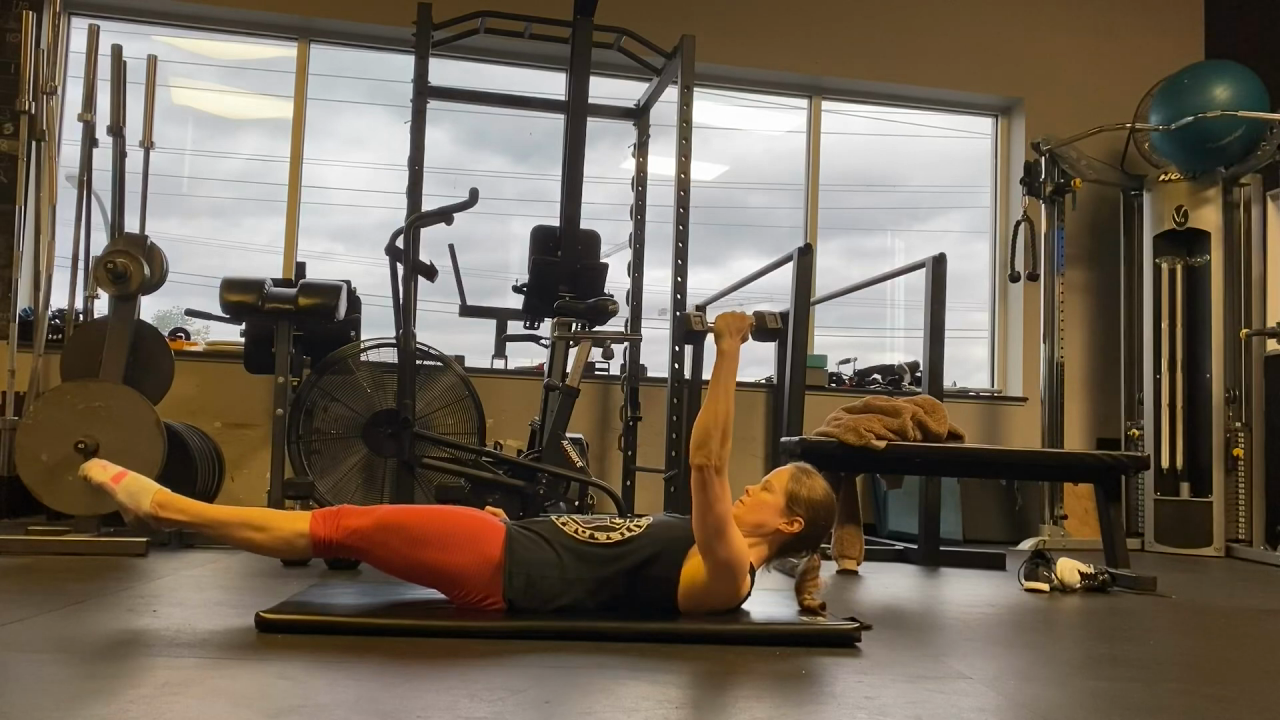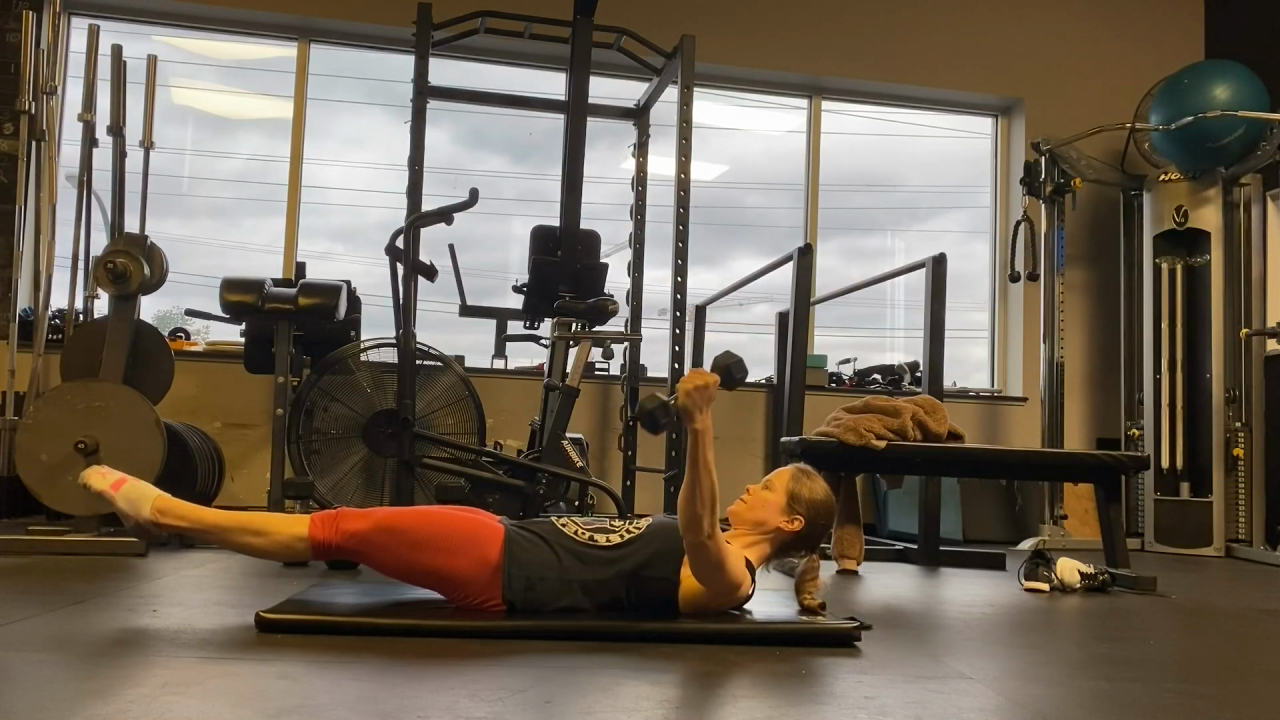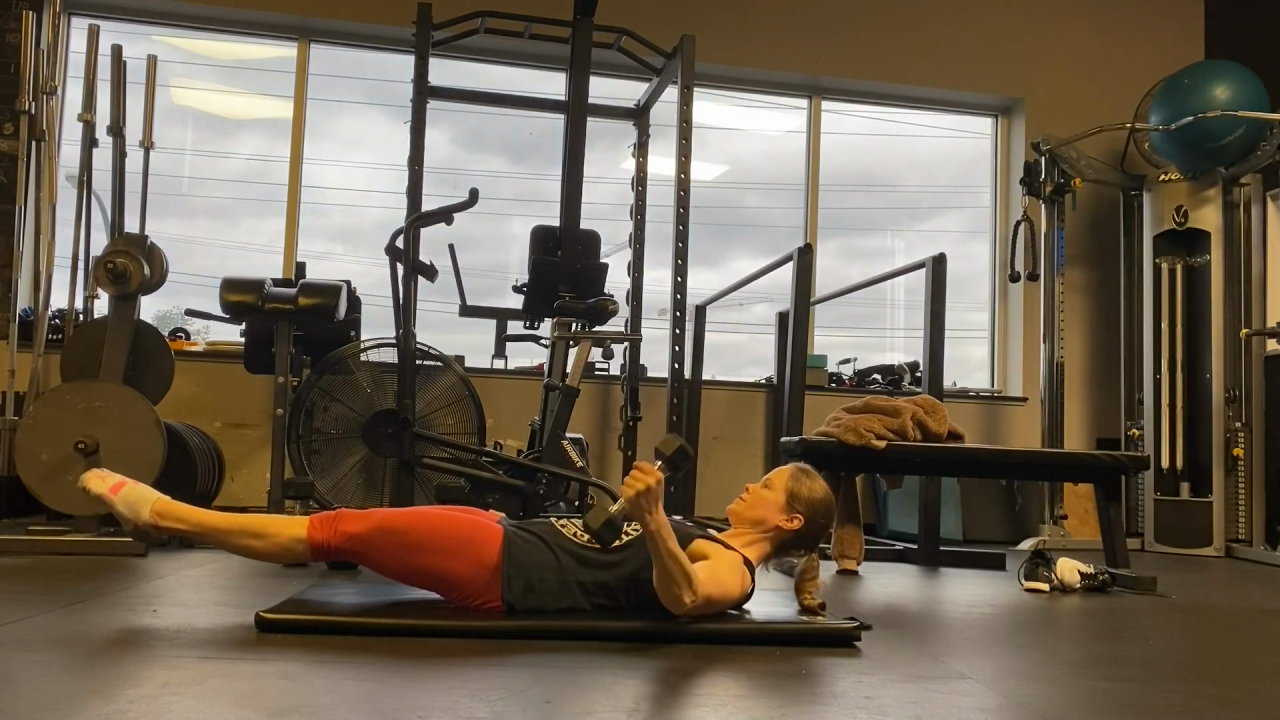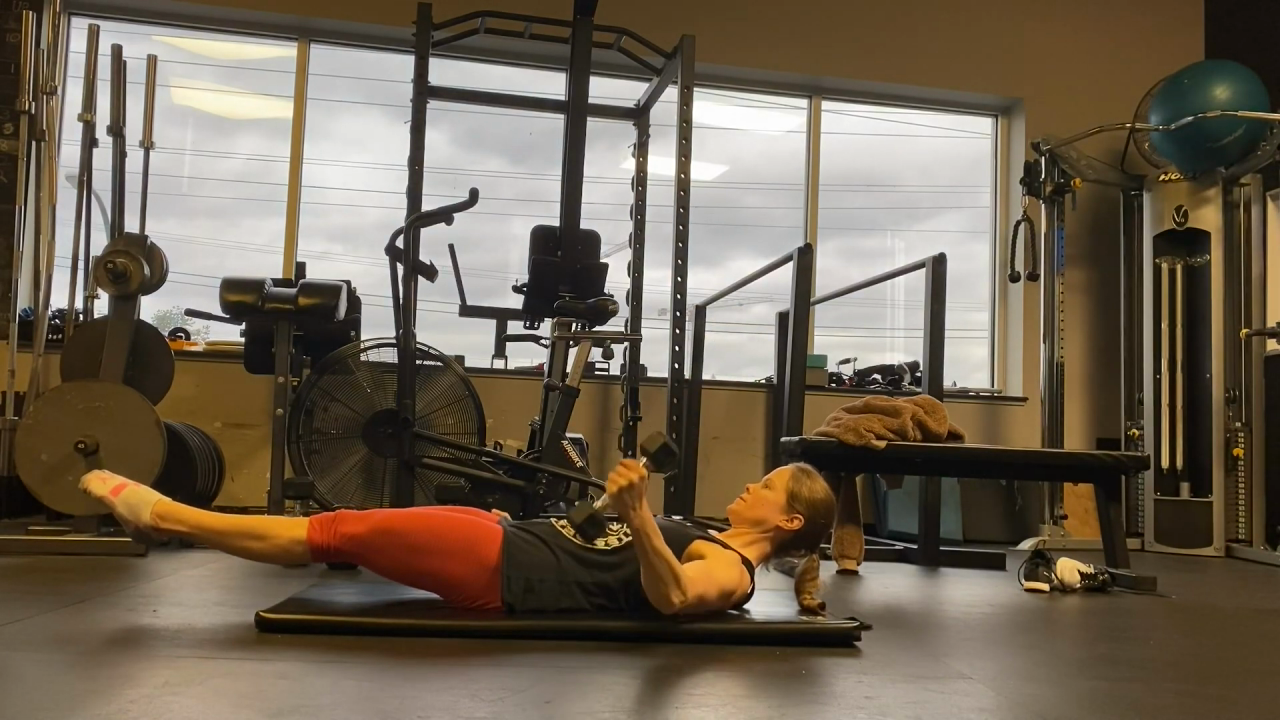
dt=0.7s
person 1, frame 1
left shoulder: (727, 573)
right shoulder: (707, 550)
left elbow: (707, 466)
left wrist: (727, 355)
right wrist: (516, 520)
left hip: (503, 571)
right hip: (511, 549)
left knee: (338, 527)
right knee: (341, 527)
left ankle: (163, 503)
right ankle: (165, 505)
person 1, frame 2
left shoulder: (728, 577)
right shoulder: (722, 550)
left elbow: (696, 528)
left wrist: (700, 425)
left hip: (503, 571)
right hip: (514, 539)
left knee: (340, 528)
right knee: (344, 529)
left ankle: (164, 510)
right ankle: (165, 510)
person 1, frame 3
left shoulder: (733, 573)
right shoulder: (716, 544)
left elbow: (680, 597)
left wrist: (651, 519)
left hip: (503, 571)
right hip: (511, 542)
left knee: (340, 531)
right knee: (342, 530)
left ankle: (163, 514)
right ankle: (166, 513)
person 1, frame 4
left shoulder: (730, 572)
right shoulder: (711, 543)
left elbow: (669, 596)
left wrist: (636, 514)
left hip: (503, 572)
right hip: (512, 541)
left knee: (339, 533)
right knee: (342, 533)
left ankle: (163, 513)
right ankle: (166, 516)
